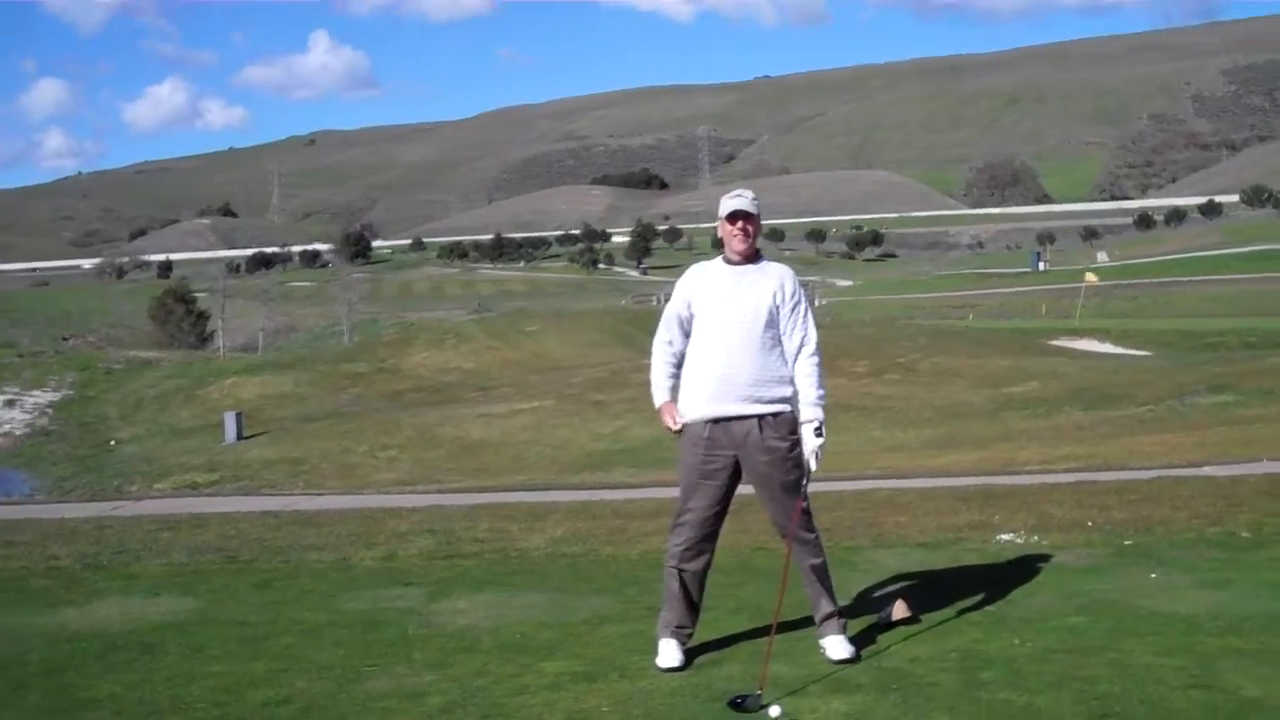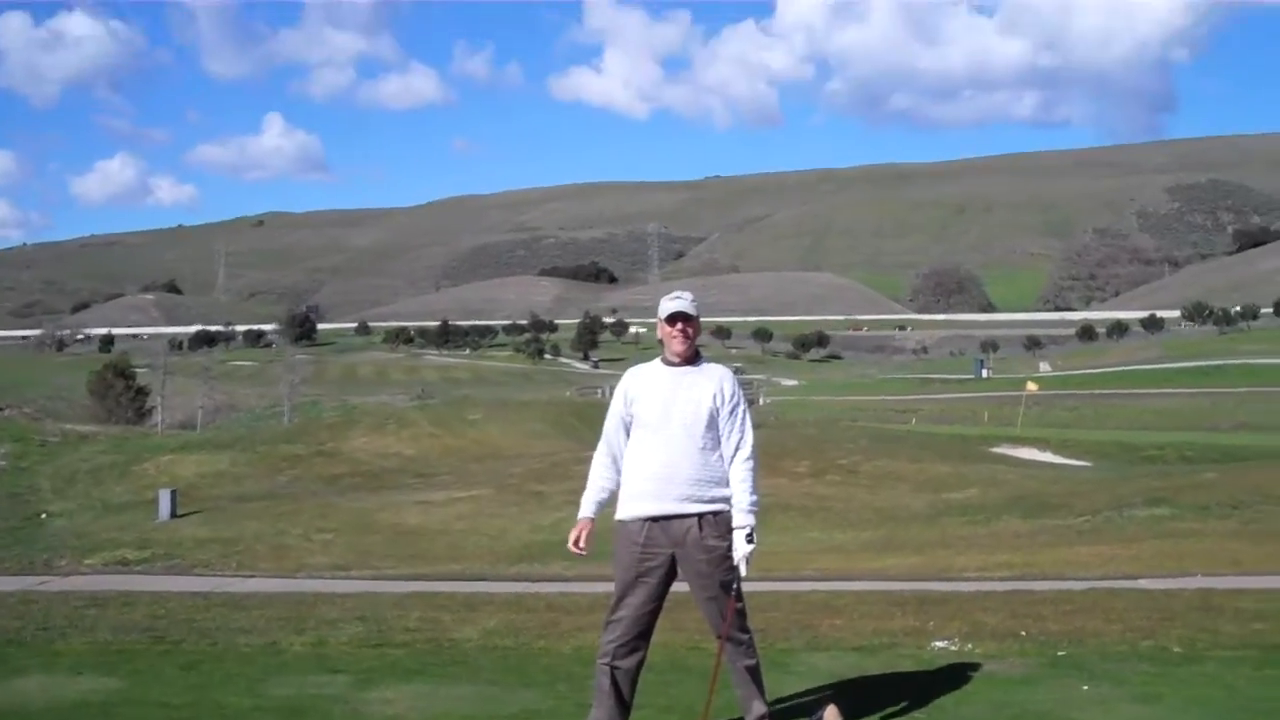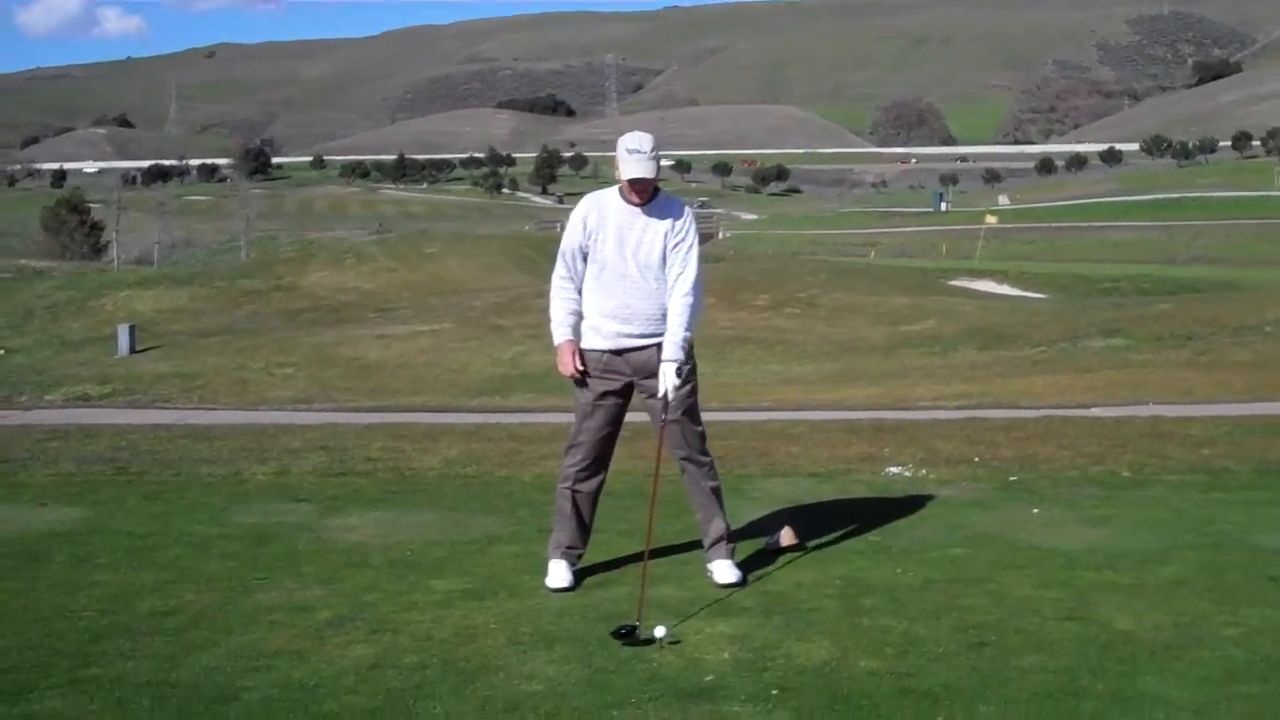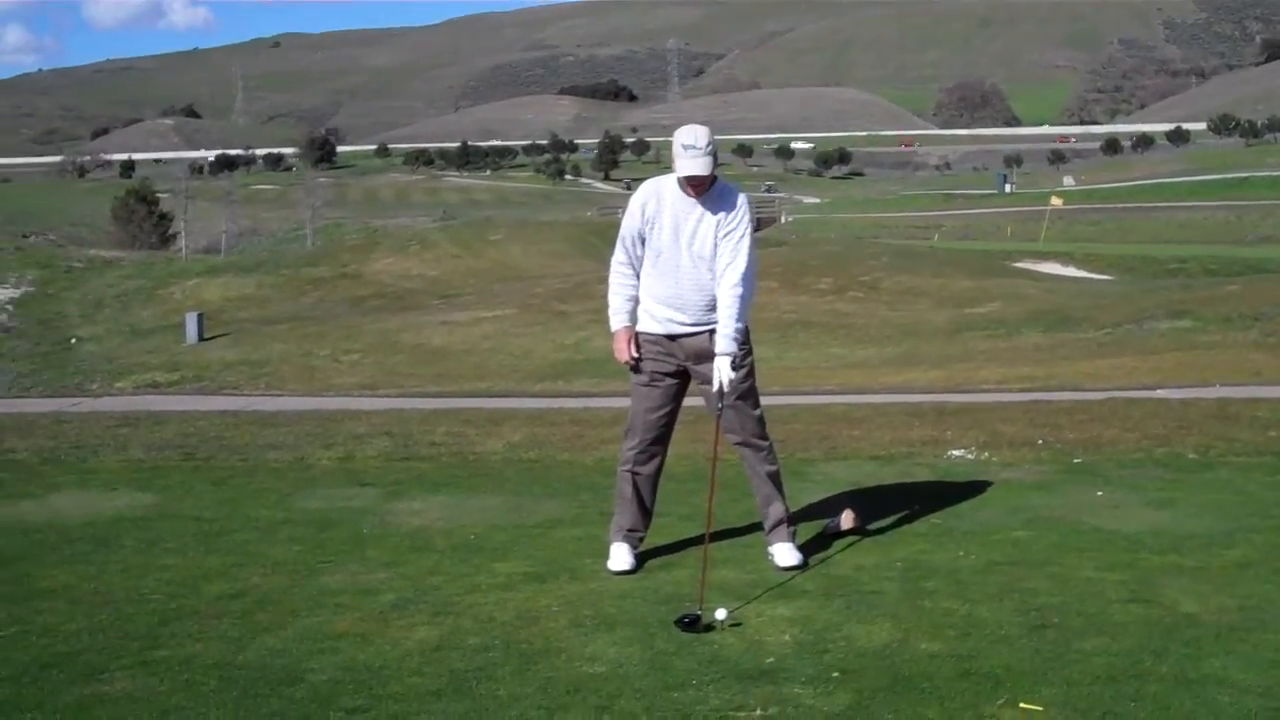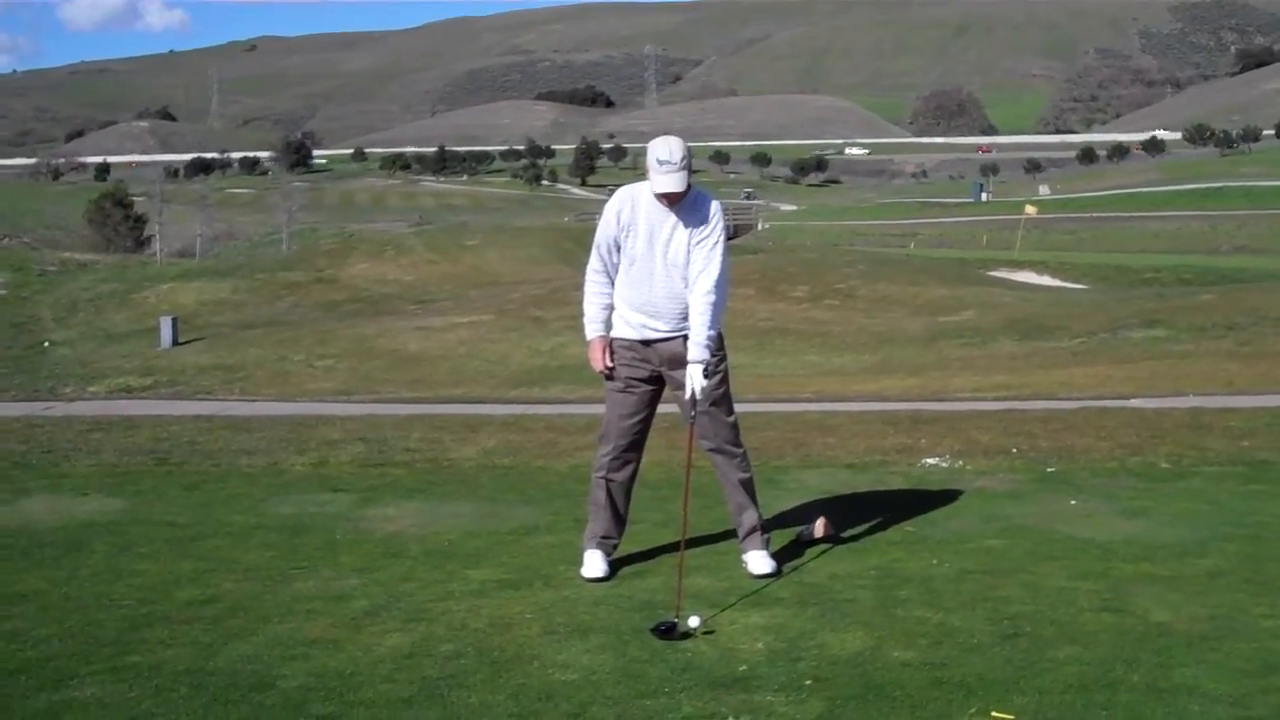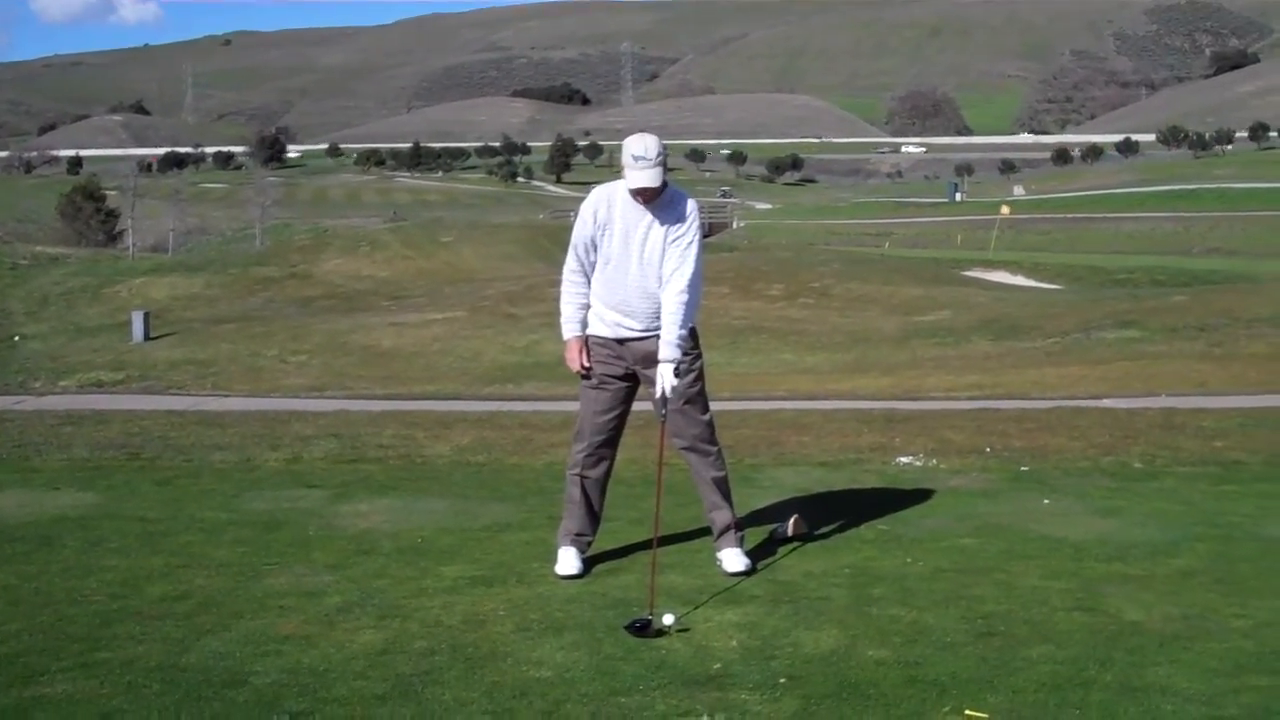
dt=0.7s
person 1, frame 1
left shoulder: (781, 279)
right shoulder: (696, 278)
left elbow: (804, 352)
right elbow: (668, 342)
left wrist: (812, 415)
right wrist: (663, 398)
left hip: (772, 423)
right hip: (704, 425)
left knee: (798, 527)
right knee: (691, 532)
left ankle: (830, 625)
right ankle: (673, 633)
person 1, frame 2
left shoulder: (721, 380)
right shoulder: (635, 380)
left elbow: (740, 456)
right elbow: (610, 452)
left wrist: (743, 522)
right wrist: (587, 512)
left hip: (706, 523)
right hip: (641, 523)
left knee: (731, 627)
right knee: (623, 632)
person 1, frame 3
left shoulder: (678, 215)
right shoulder: (590, 209)
left elbow: (683, 289)
right elbow: (566, 277)
left wrist: (672, 357)
right wrist: (564, 337)
left hip: (663, 351)
right hip: (602, 353)
left knee: (693, 452)
right knee: (583, 456)
left ankle: (719, 551)
right ankle: (563, 554)
person 1, frame 4
left shoulder: (733, 204)
right shoulder: (648, 196)
left elbow: (734, 280)
right elbow: (624, 264)
left wrist: (725, 350)
right wrist: (621, 323)
left hip: (717, 337)
right hip: (657, 337)
left knee: (750, 435)
right knee: (642, 440)
left ankle: (780, 534)
right ankle: (624, 538)
person 1, frame 5
left shoulder: (708, 211)
right shoulder: (623, 203)
left elbow: (707, 286)
right elbow: (601, 271)
left wrist: (698, 356)
right wrist: (596, 331)
left hip: (692, 342)
right hip: (632, 343)
left knee: (723, 441)
right knee: (616, 446)
left ankle: (753, 540)
right ankle: (598, 544)
person 1, frame 6
left shoulder: (684, 209)
right shoulder: (599, 202)
left elbow: (679, 286)
right elbow: (577, 270)
left wrist: (668, 355)
right wrist: (573, 331)
left hip: (667, 340)
right hip: (607, 341)
left knee: (698, 439)
right knee: (591, 443)
left ankle: (727, 539)
right ankle: (572, 542)
